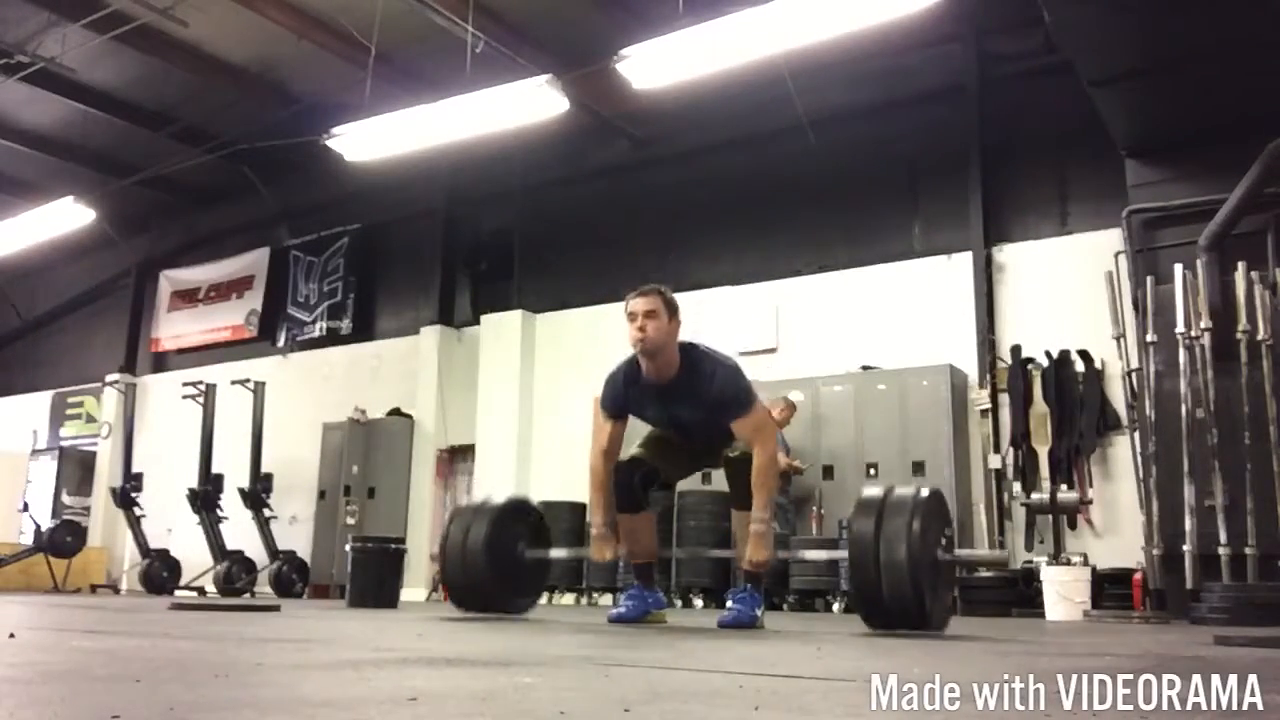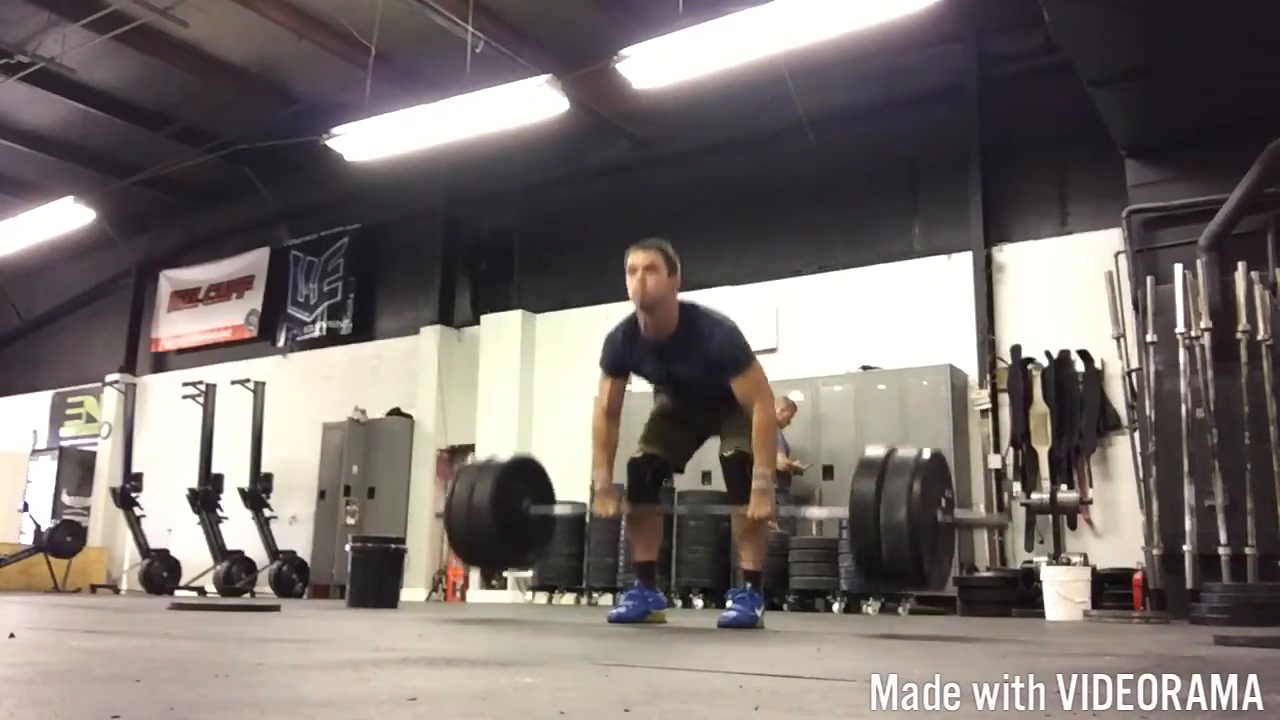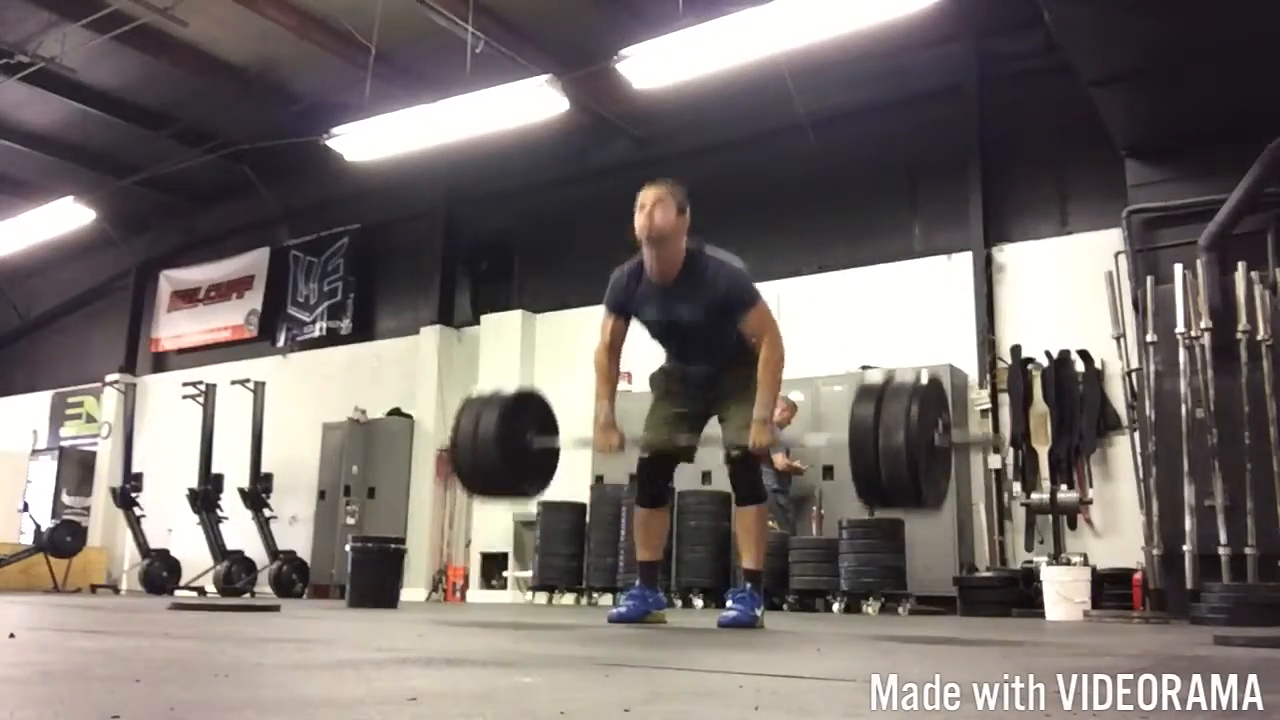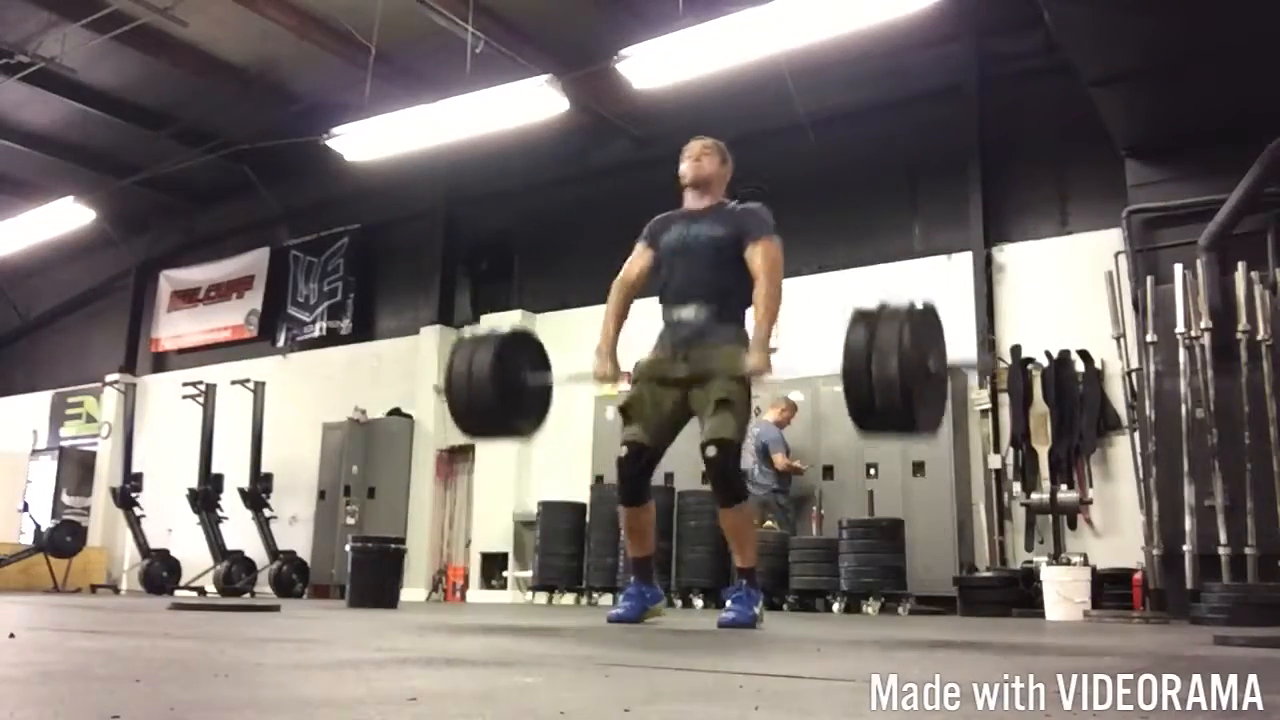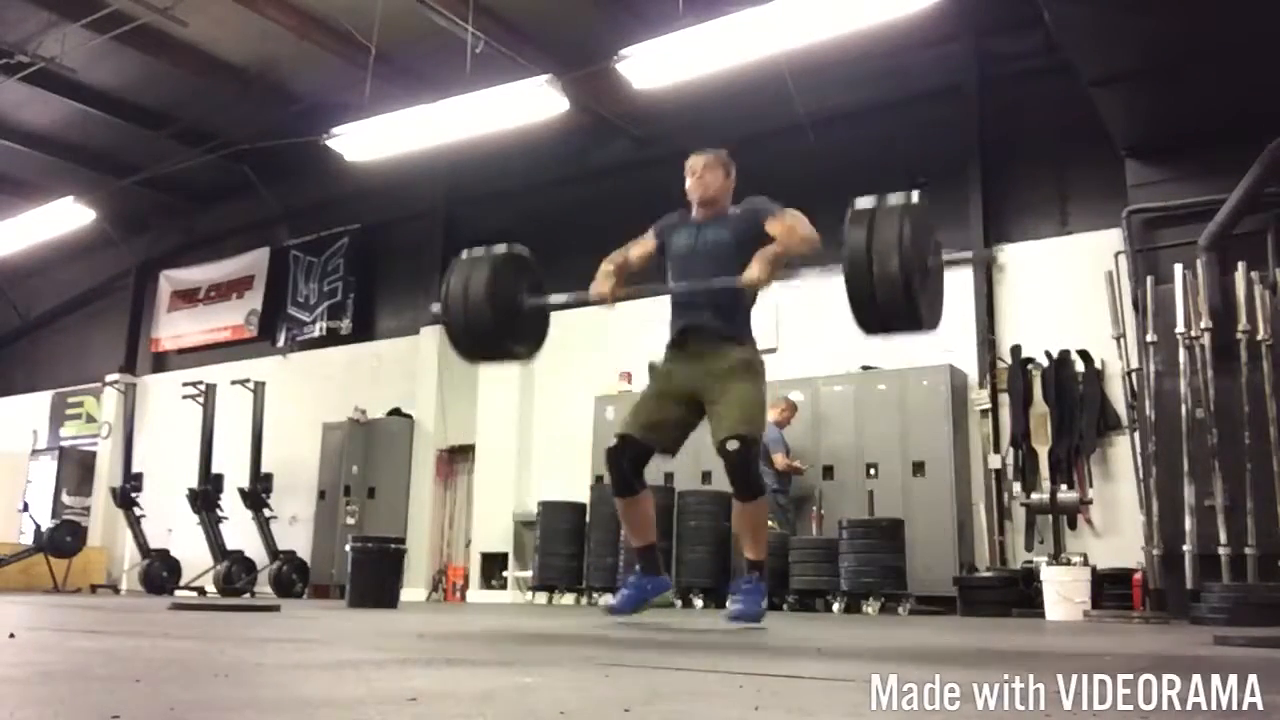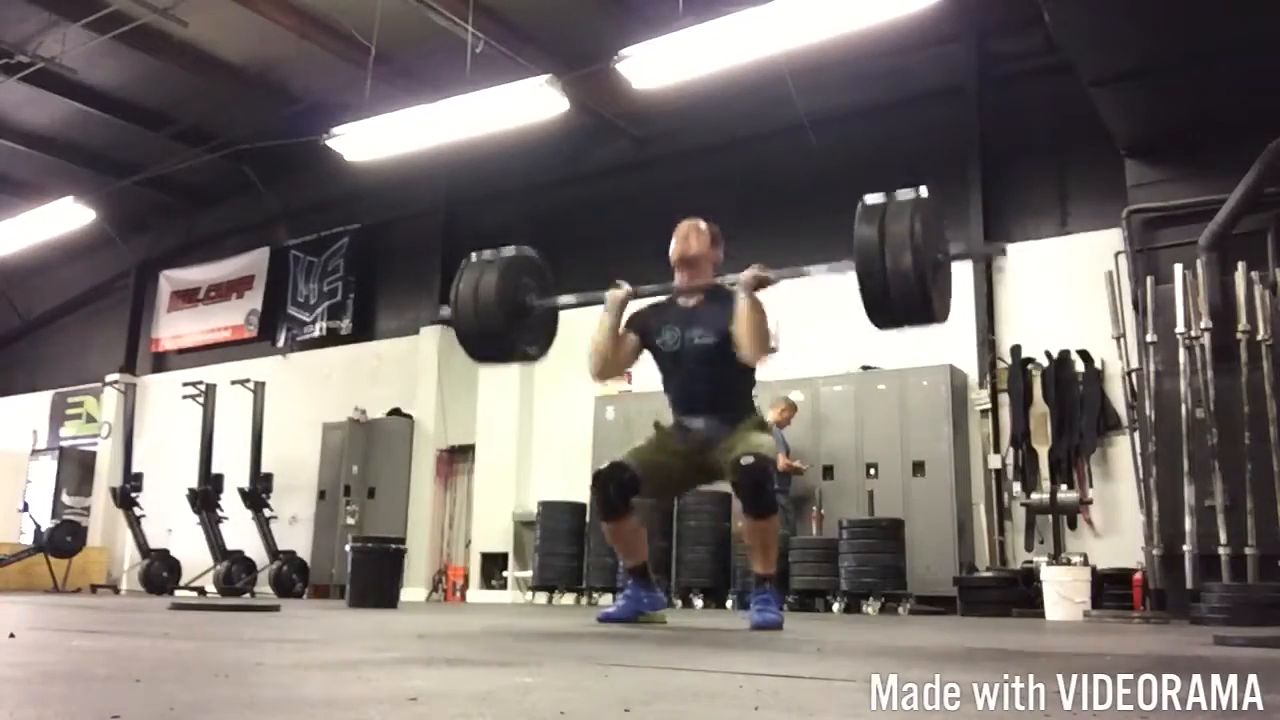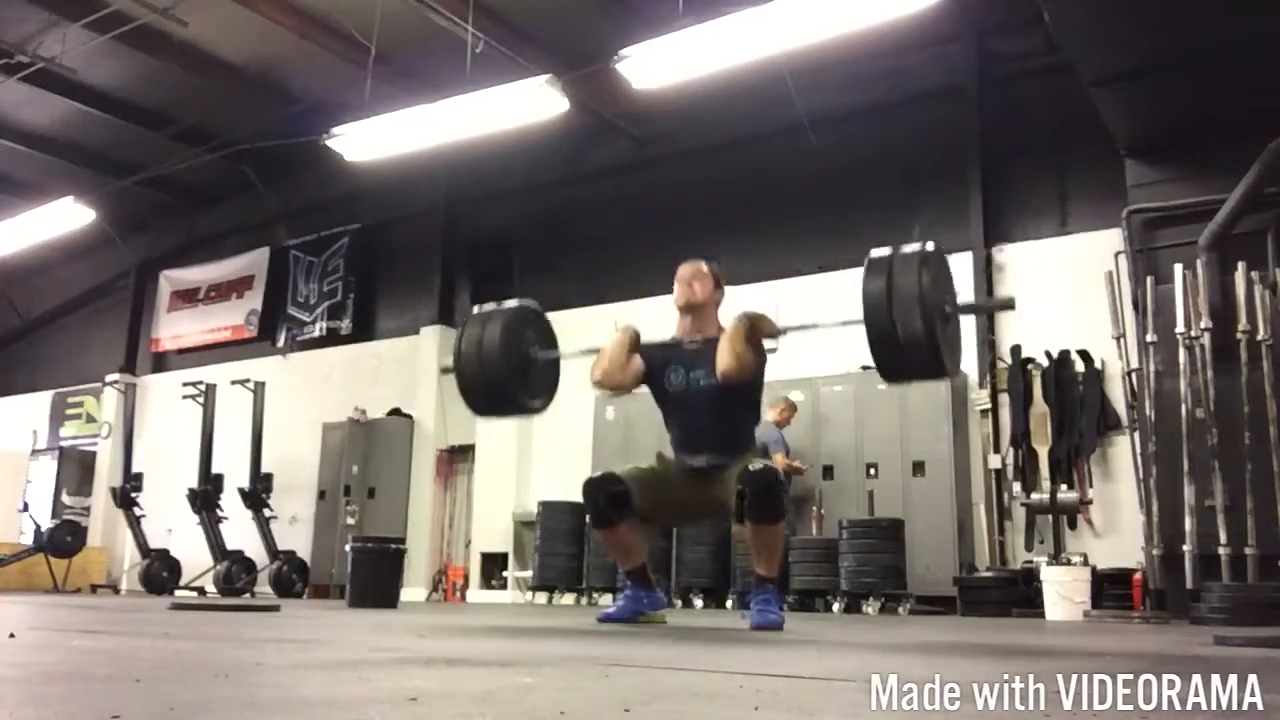
dt=0.2s
person 1, frame 1
left shoulder: (717, 374)
right shoulder: (622, 381)
left elbow: (765, 446)
right elbow: (603, 453)
left wrist: (760, 530)
right wrist: (600, 529)
left hip: (733, 436)
right hip: (679, 438)
right knee: (627, 474)
left ankle: (749, 595)
right ankle: (645, 591)
person 1, frame 2
left shoulder: (714, 332)
right shoulder: (622, 339)
left elbow: (763, 405)
right elbow: (606, 412)
left wrist: (763, 487)
right wrist: (603, 485)
left hip: (733, 404)
right hip: (680, 404)
left knee: (737, 465)
right knee: (641, 471)
left ankle: (749, 595)
right ankle: (646, 591)
person 1, frame 3
left shoulder: (720, 275)
right shoulder: (625, 281)
left elbow: (768, 343)
right elbow: (607, 350)
left wrist: (764, 419)
right wrist: (605, 418)
left hip: (735, 376)
right hip: (681, 379)
left knee: (744, 466)
right knee: (652, 469)
left ankle: (749, 594)
right ankle: (647, 590)
person 1, frame 4
left shoulder: (746, 216)
right shoulder: (662, 225)
left elbow: (769, 277)
right elbow: (625, 283)
left wrist: (759, 345)
right wrist: (605, 347)
left hip: (721, 355)
right hip: (666, 353)
left knee: (721, 465)
right knee: (631, 464)
left ankle: (747, 591)
right ankle: (644, 587)
person 1, frame 5
left shoulder: (751, 214)
right shoulder: (672, 227)
left elbow: (806, 236)
right elbow: (627, 258)
left wrist: (767, 257)
right wrist: (606, 278)
left hip: (731, 361)
right hip: (679, 363)
left knee: (738, 456)
right knee: (622, 454)
left ankle: (753, 581)
right ankle: (648, 574)
person 1, frame 6
left shoulder: (733, 301)
right shoulder: (653, 316)
left elbow: (753, 353)
right elbow: (602, 367)
left wrist: (748, 290)
right wrist: (615, 306)
left hip: (736, 431)
right hip: (683, 436)
left knee: (752, 472)
right knee: (610, 481)
left ankle: (764, 592)
right ankle: (643, 590)
person 1, frame 7
left shoulder: (738, 344)
right shoulder: (658, 356)
left elbow: (728, 370)
right elbow: (605, 376)
left wrist: (741, 325)
right wrist: (626, 337)
left hip: (732, 474)
right hip: (682, 477)
left knee: (761, 480)
right knee: (600, 490)
left ankle: (765, 594)
right ankle: (643, 592)
